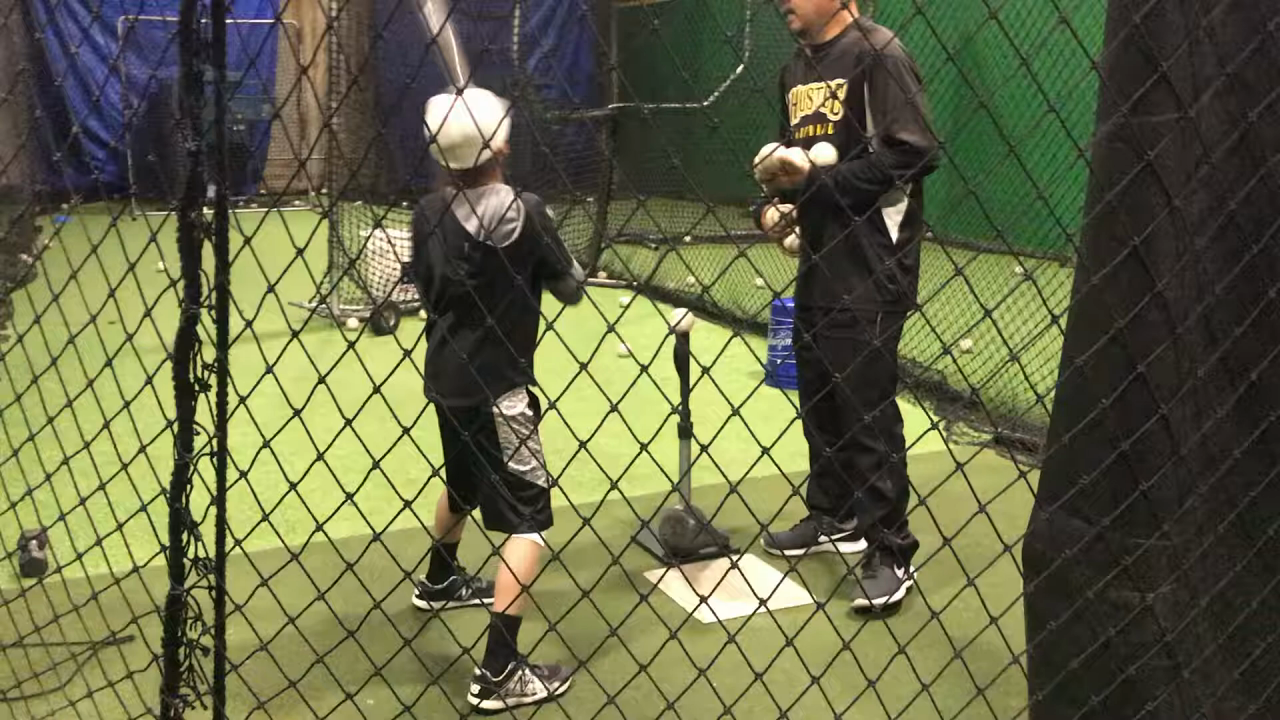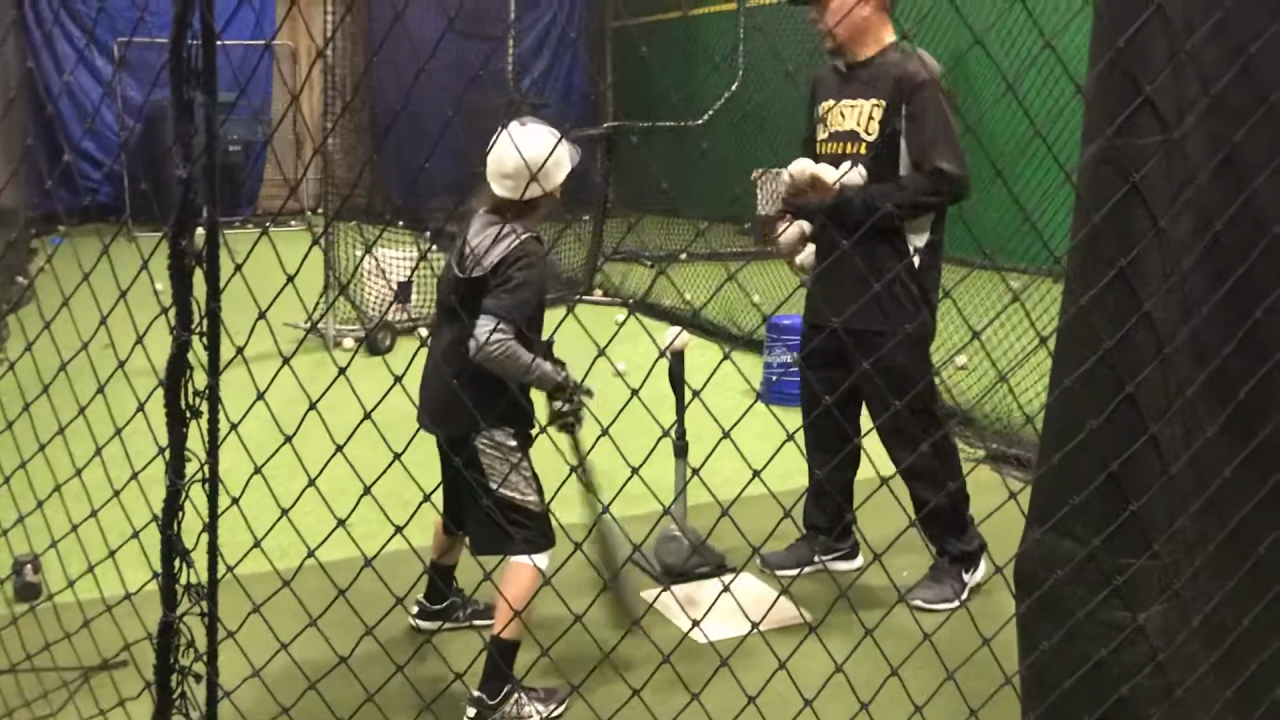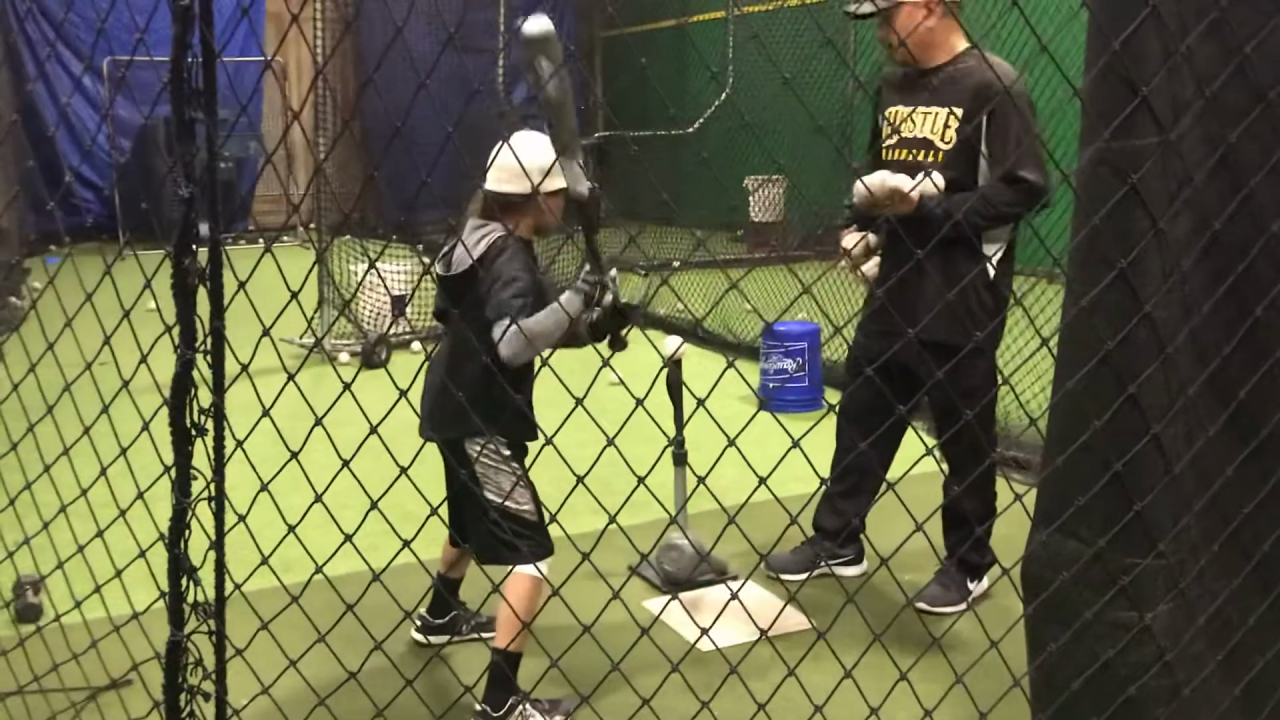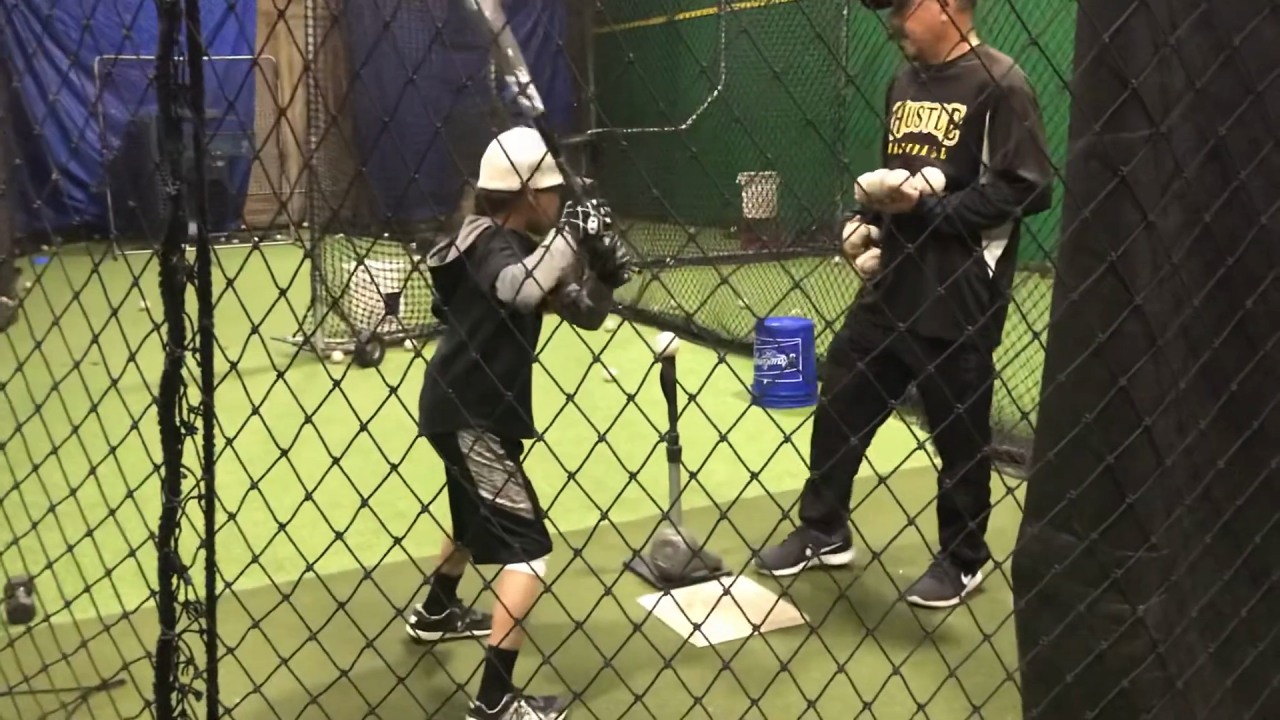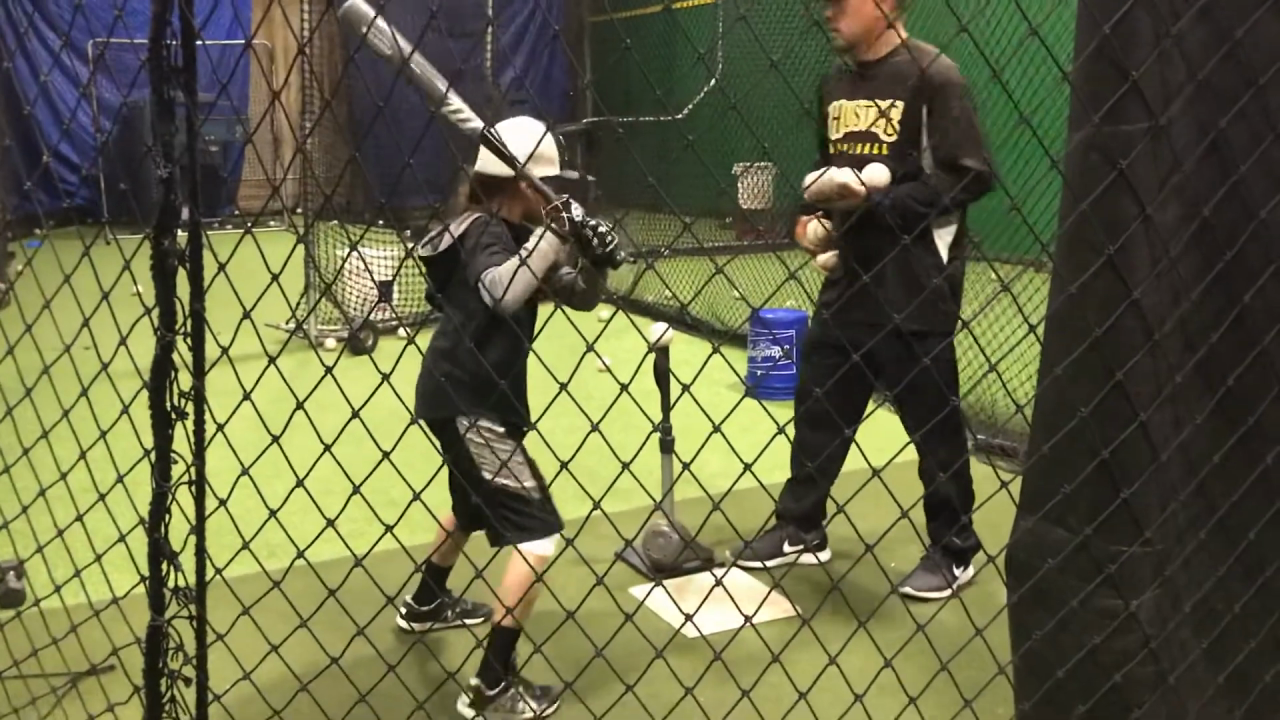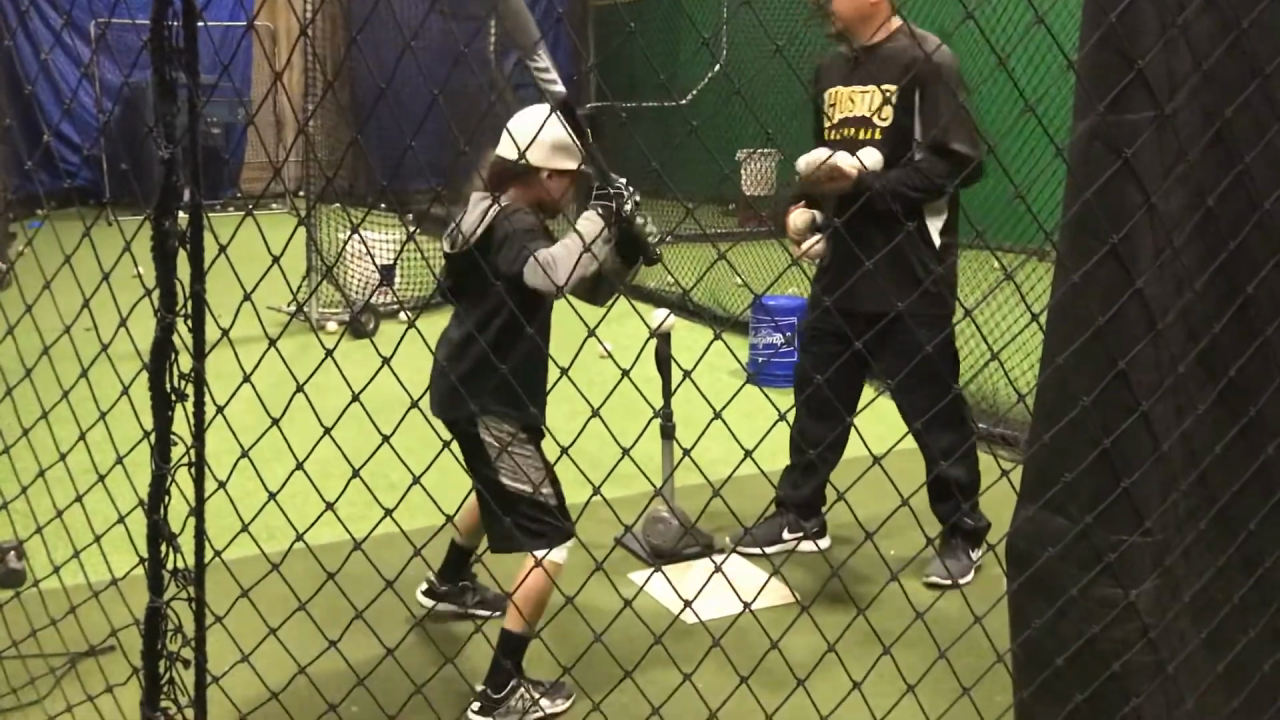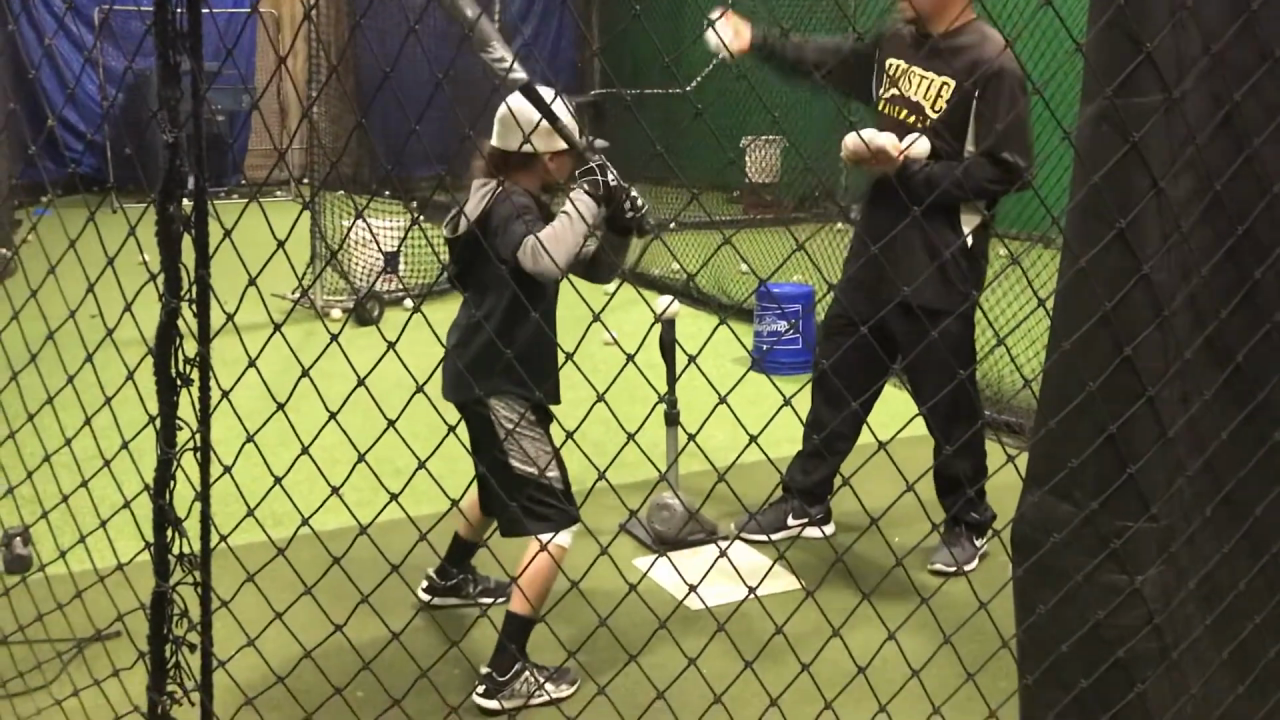
dt=0.5s
person 1, frame 1
left shoulder: (430, 211)
right shoulder: (525, 212)
right elbow: (572, 286)
left hip: (448, 373)
right hip: (496, 384)
left knee: (464, 481)
right knee: (527, 519)
left ankle: (440, 579)
right ankle: (498, 670)
person 1, frame 2
left shoulder: (482, 226)
right shoulder: (524, 256)
right elbow: (490, 345)
left wrist: (537, 356)
right wrist: (555, 378)
left hip: (449, 396)
right hip: (483, 410)
left knee: (464, 504)
right knee: (530, 543)
left ankle: (437, 600)
person 1, frame 3
left shoulder: (491, 243)
right shoulder: (505, 256)
left elbow: (538, 331)
right elbow: (514, 345)
left wrist: (592, 320)
right wrist: (580, 301)
left hip: (461, 407)
right hip: (478, 418)
left knee: (475, 519)
right knee: (529, 552)
left ankle: (440, 615)
person 1, frame 4
left shoulder: (513, 245)
right shoulder: (489, 242)
left elbow: (586, 314)
right elbow: (523, 291)
left wrist: (604, 272)
right wrist: (569, 238)
left hip: (468, 407)
right hip: (470, 415)
left knee: (477, 518)
right knee: (526, 550)
left ankle: (435, 612)
person 1, frame 5
left shoulder: (513, 233)
right shoulder: (482, 233)
left elbow: (580, 297)
right elbow: (504, 293)
left wrist: (593, 256)
right wrist: (554, 235)
left hip: (467, 396)
right hip: (468, 403)
left knee: (475, 499)
right knee: (537, 532)
left ankle: (426, 601)
person 1, frame 6
left shoulder: (510, 219)
right shoulder: (508, 225)
left elbow: (592, 288)
right elbow: (553, 276)
left wrist: (624, 248)
right wrist: (599, 218)
left hip: (471, 387)
right hip: (487, 398)
left knee: (500, 484)
right knee: (549, 539)
left ankle: (447, 583)
person 1, frame 7
left shoulder: (521, 203)
right shoulder: (508, 205)
left elbow: (597, 268)
right elbow: (545, 260)
left wrist: (617, 226)
right wrist: (586, 198)
left hip: (488, 373)
right hip: (496, 381)
left knee: (504, 478)
right knee: (554, 521)
left ankle: (448, 578)
right ankle: (505, 673)
person 2, frame 1
left shoulder: (878, 53)
right shoulder: (796, 68)
left elbow: (915, 153)
left wrist: (816, 179)
right wrist: (775, 201)
left hip: (872, 266)
right hip: (819, 260)
left knee: (866, 404)
right knee: (819, 395)
left ankle: (891, 551)
right ankle: (832, 515)
person 2, frame 2
left shoulder: (914, 77)
right shoulder: (826, 80)
left elbow: (945, 182)
left wrist: (845, 201)
right wrist: (798, 214)
left hip: (893, 289)
right hip: (833, 282)
left knee: (908, 422)
right knee: (825, 417)
left ankle: (961, 553)
right ankle: (830, 537)
person 2, frame 3
left shoulder: (994, 86)
right shoulder: (892, 87)
left elbow: (1027, 191)
left wrist: (926, 210)
right wrist: (861, 226)
left hip: (961, 302)
right hip: (892, 293)
left knee: (963, 437)
right knee: (861, 420)
left ankle: (969, 564)
right ankle: (837, 541)
person 2, frame 4
left shoulder: (998, 83)
right shoulder: (904, 80)
left elbow: (1029, 190)
left wrist: (927, 208)
right wrist: (866, 219)
left hip: (958, 298)
right hip: (889, 285)
left knee: (958, 434)
right knee: (840, 406)
left ankle: (962, 558)
right ankle: (823, 531)
person 2, frame 5
left shoulder: (930, 75)
right shoulder: (836, 80)
left elbow: (972, 177)
left wrist: (874, 202)
right wrist: (812, 212)
left hip: (916, 283)
right hip: (848, 277)
left knee: (932, 421)
right knee: (819, 405)
left ankle: (953, 548)
right ankle: (800, 529)
person 2, frame 6
left shoulder: (925, 59)
right shoulder: (831, 68)
left elbow: (961, 163)
left wrist: (866, 186)
right wrist: (807, 206)
left hip: (911, 273)
right hip: (842, 264)
left knee: (933, 406)
right knee: (817, 394)
left ankle: (964, 532)
right ankle: (800, 516)
person 2, frame 7
left shoulder: (991, 62)
left elbow: (1007, 171)
right elbow: (834, 62)
left wrist: (908, 171)
left hip: (940, 266)
right hip: (874, 248)
left knee: (948, 400)
right knee: (836, 379)
left ankle: (968, 523)
right ankle: (806, 502)
